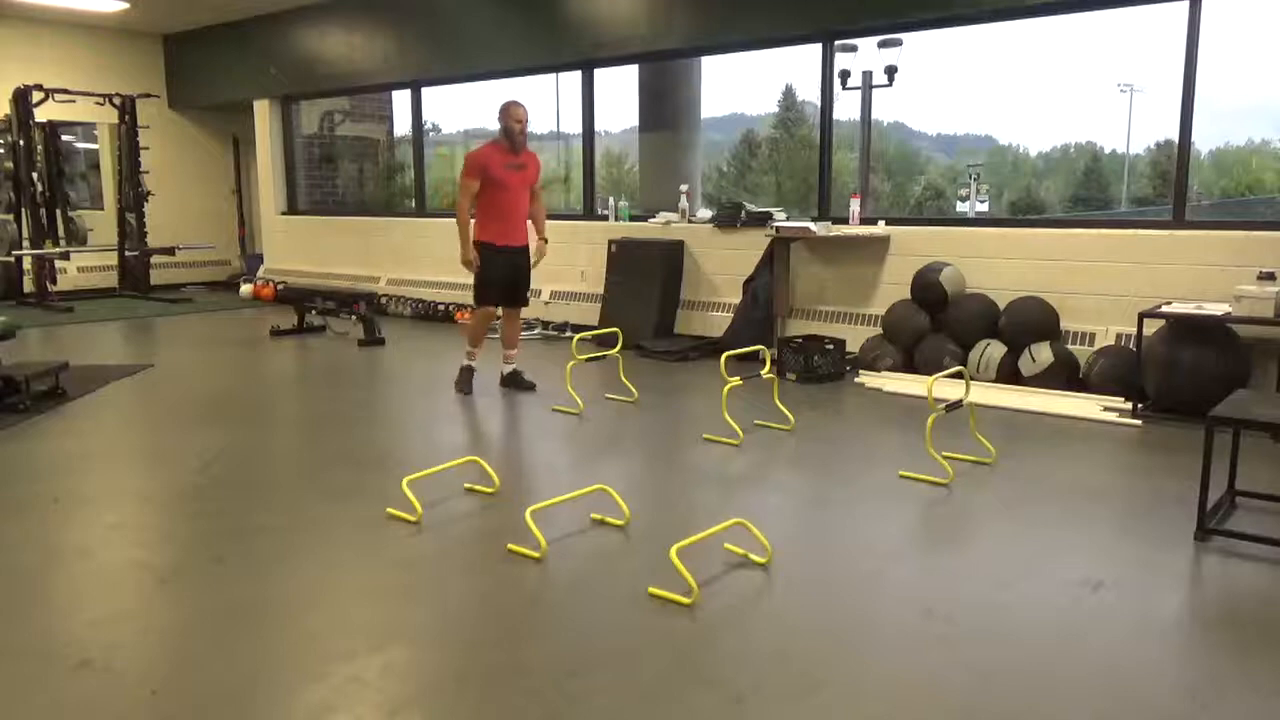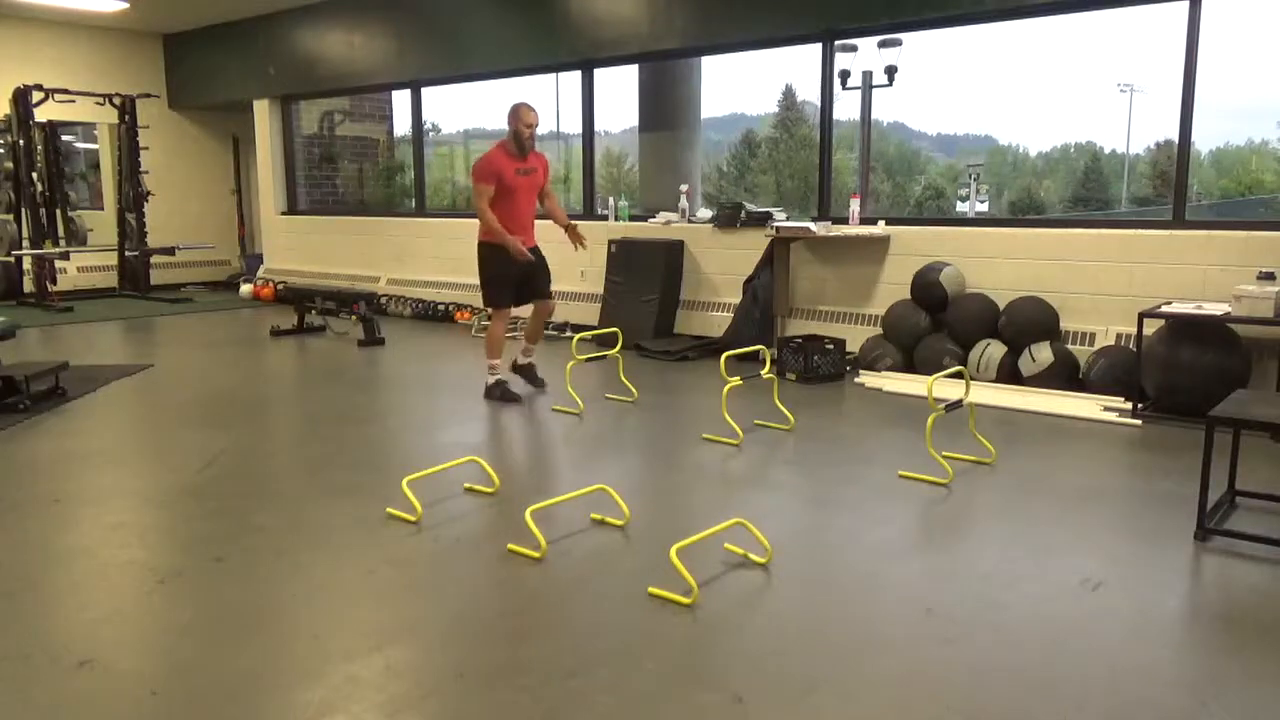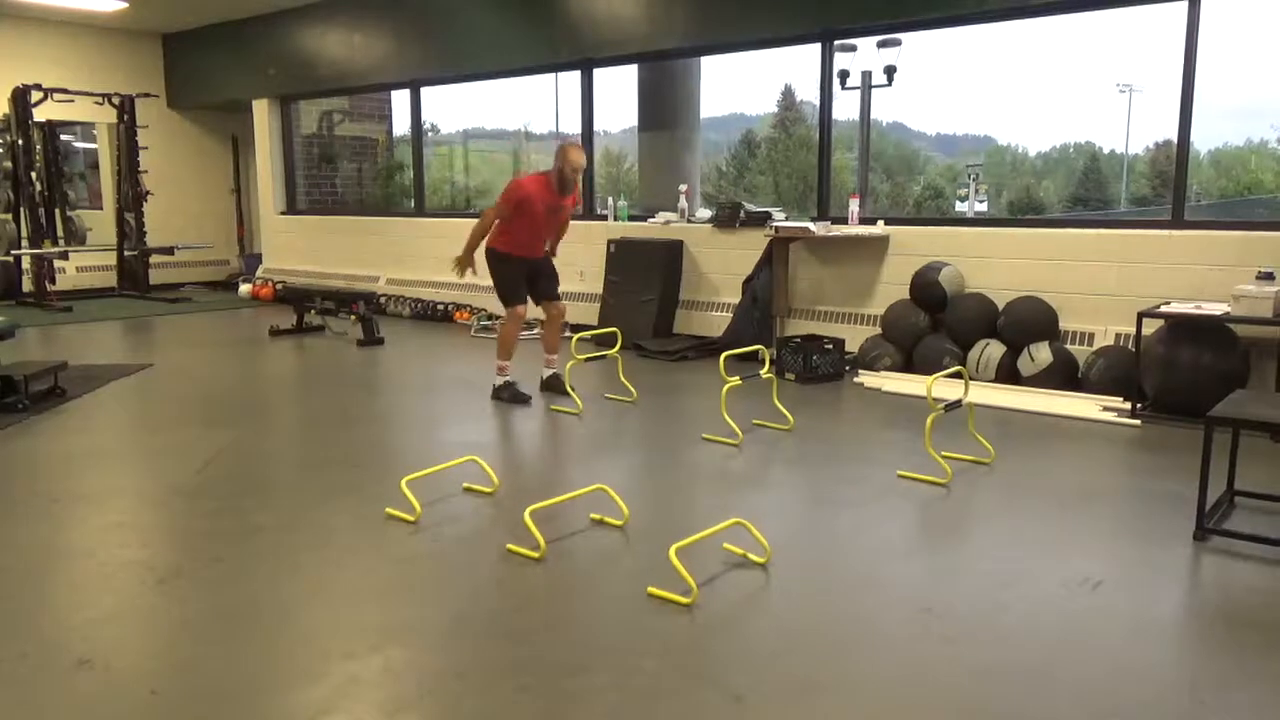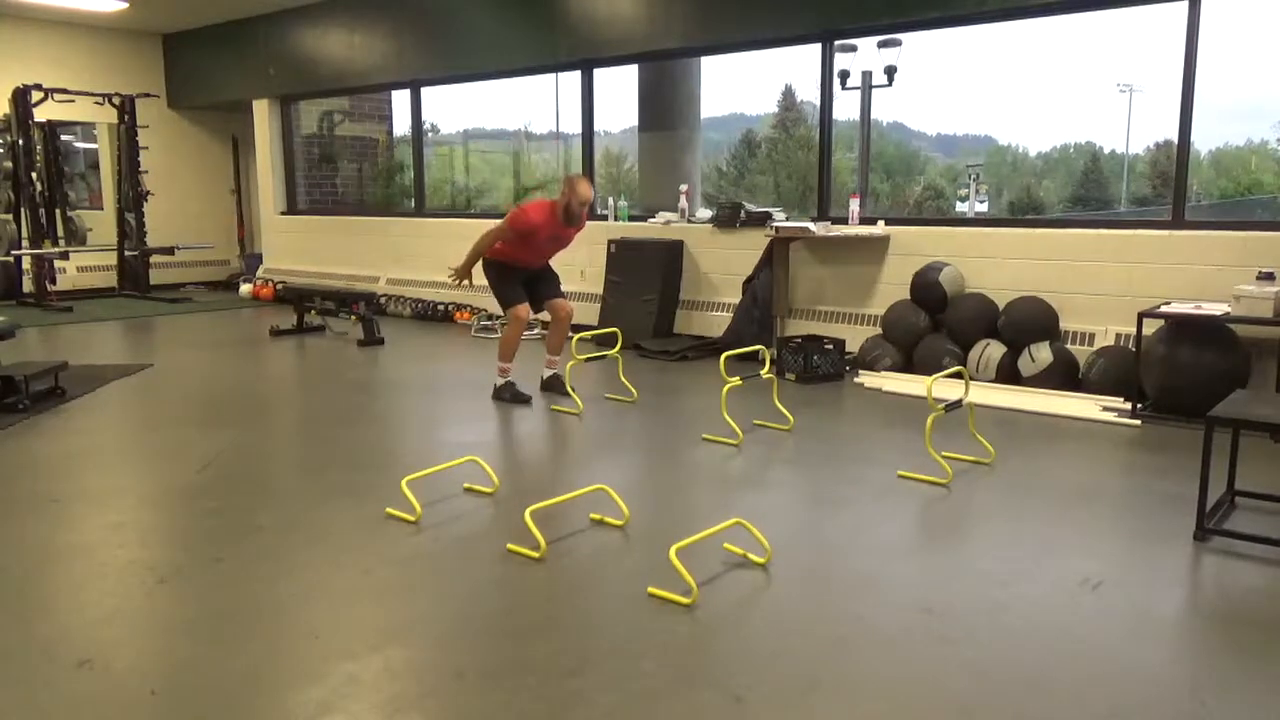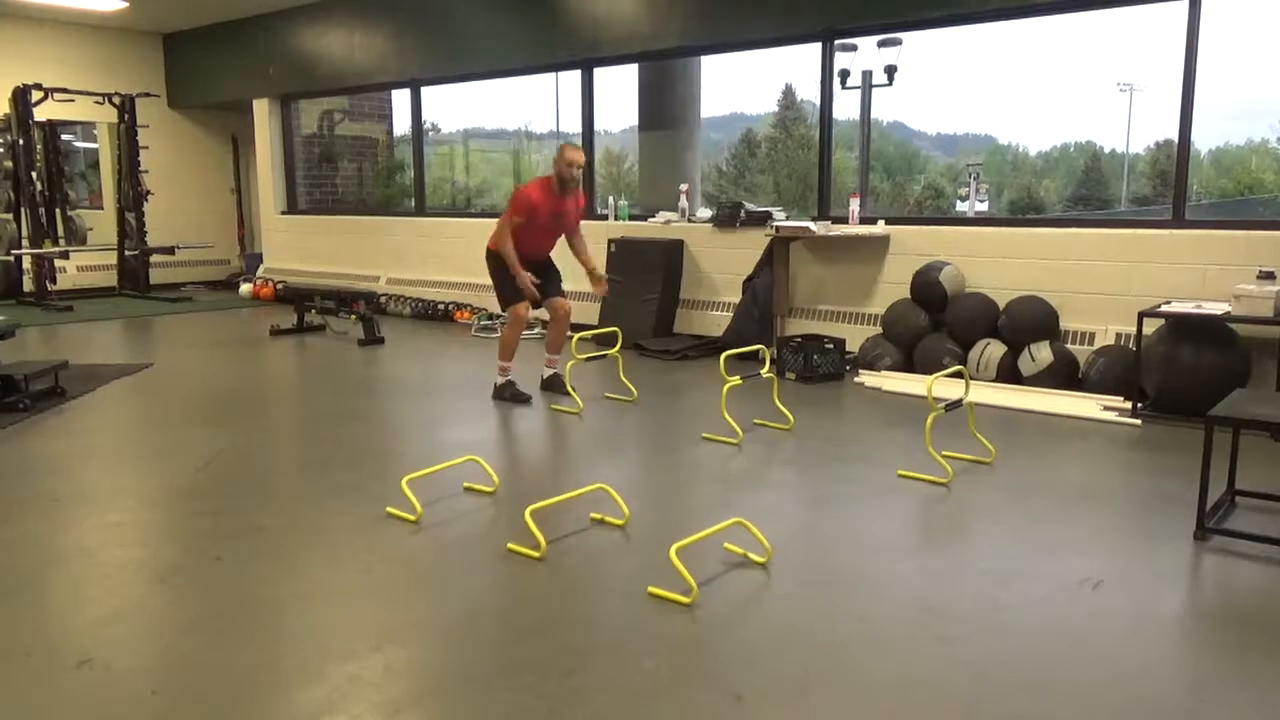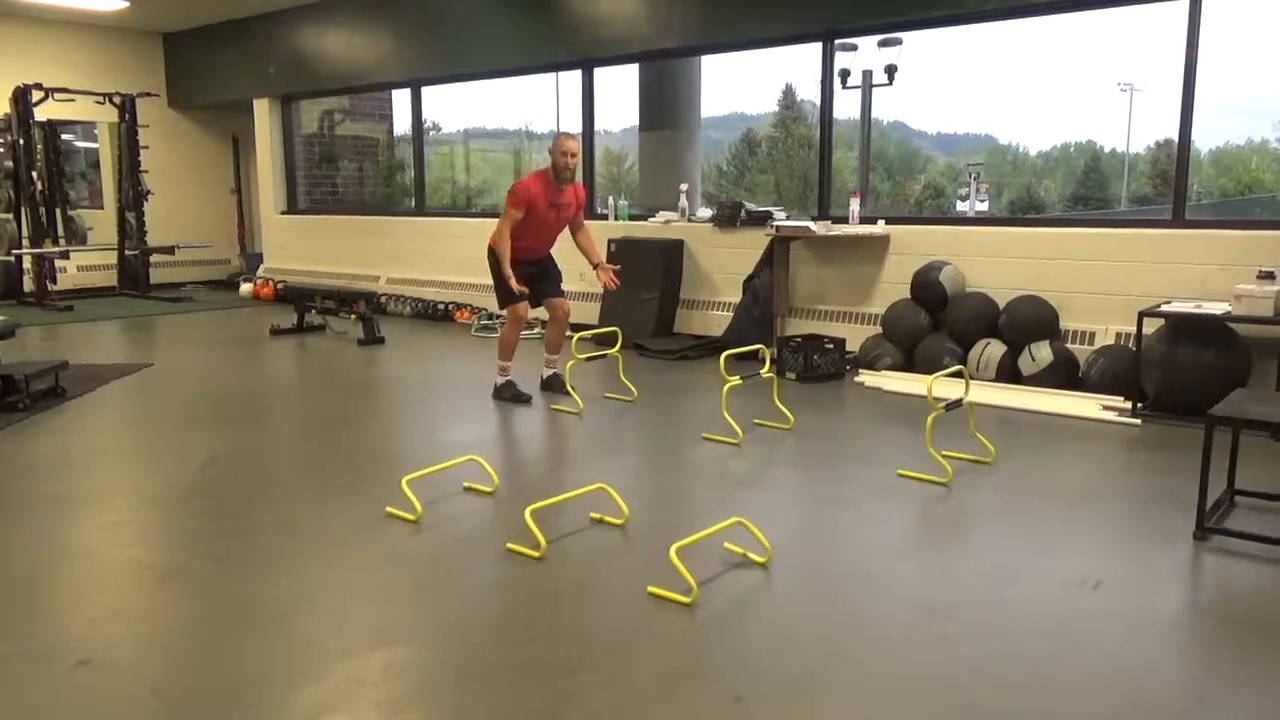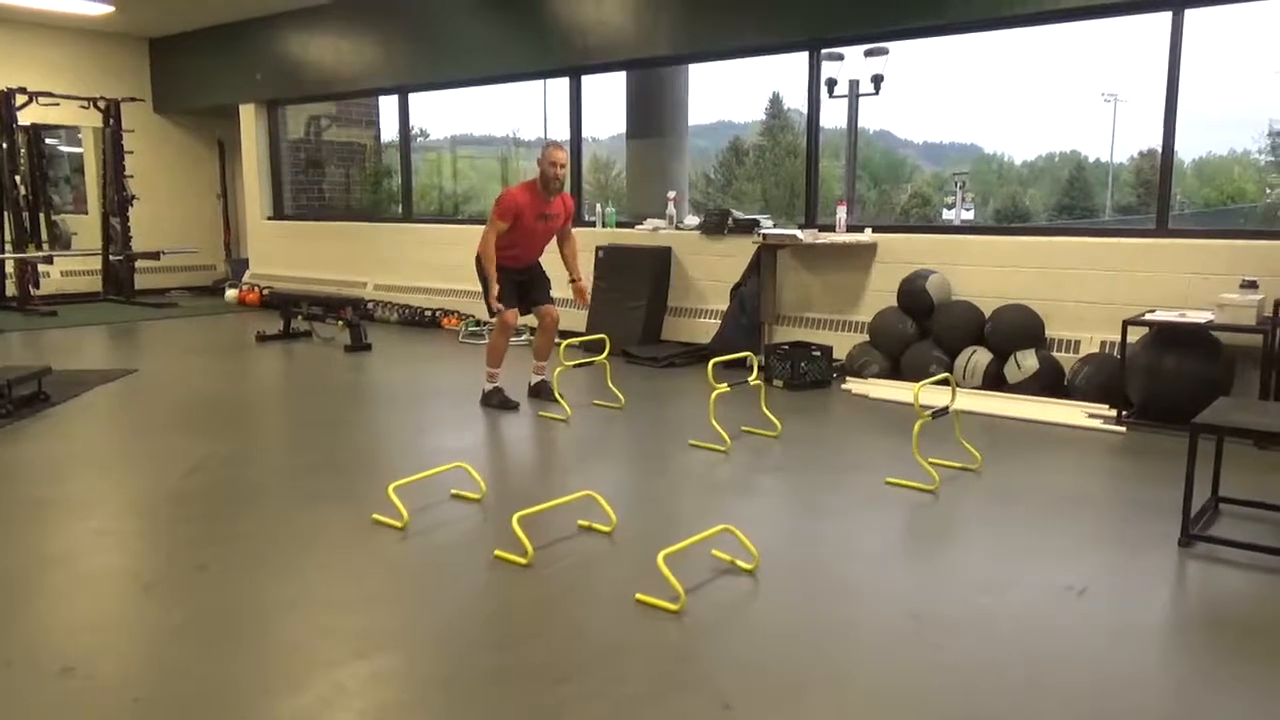
dt=0.5s
person 1, frame 1
left shoulder: (531, 159)
right shoulder: (480, 157)
left elbow: (535, 199)
right elbow: (464, 201)
left wrist: (541, 237)
right wrist: (466, 245)
left hip: (519, 246)
right hip: (488, 246)
left knee: (513, 310)
right knee: (487, 308)
left ankle: (509, 370)
right ankle: (468, 364)
person 1, frame 2
left shoulder: (539, 161)
right shoulder: (490, 162)
left elbow: (547, 197)
right elbow: (481, 207)
left wrist: (567, 226)
right wrist: (506, 240)
left hip: (529, 246)
right hip: (498, 248)
left knee: (546, 305)
right knee: (501, 312)
left ankle: (524, 360)
right ankle: (493, 381)
person 1, frame 3
left shoulder: (573, 194)
right shoulder: (526, 187)
right elbow: (489, 218)
left wrist: (551, 254)
right wrist: (467, 254)
left hip: (537, 257)
right hip: (505, 254)
left knee: (557, 311)
right knee: (518, 312)
left ankle: (550, 374)
right ankle: (501, 382)
person 1, frame 4
left shoulder: (578, 220)
right shoulder: (531, 216)
right elbow: (491, 237)
left wrist: (541, 262)
right wrist: (466, 267)
left hip: (535, 266)
right hip: (502, 264)
left knee: (564, 312)
right knee: (520, 315)
left ankle: (550, 375)
right ankle: (502, 383)
person 1, frame 5
left shoulder: (578, 200)
right shoulder: (530, 194)
left elbow: (574, 234)
right elbow: (503, 232)
left wrist: (591, 270)
right wrist: (519, 273)
left hip: (538, 258)
right hip: (505, 257)
left knee: (562, 310)
right knee: (520, 314)
left ankle: (550, 374)
right ankle: (502, 382)
person 1, frame 6
left shoulder: (577, 193)
right shoulder: (527, 188)
left elbow: (579, 230)
right elbow: (503, 229)
left wrist: (598, 264)
right wrist: (507, 271)
left hip: (540, 257)
right hip: (509, 255)
left knee: (561, 311)
right knee: (519, 314)
left ankle: (550, 374)
right ankle: (502, 382)
person 1, frame 7
left shoulder: (565, 204)
right shoulder: (515, 198)
left elbow: (566, 239)
right elbow: (488, 239)
left wrist: (576, 279)
right wrist: (492, 283)
left hip: (529, 265)
right hip: (498, 264)
left knee: (550, 318)
right knee: (508, 320)
left ankle: (538, 381)
right ankle: (490, 389)
